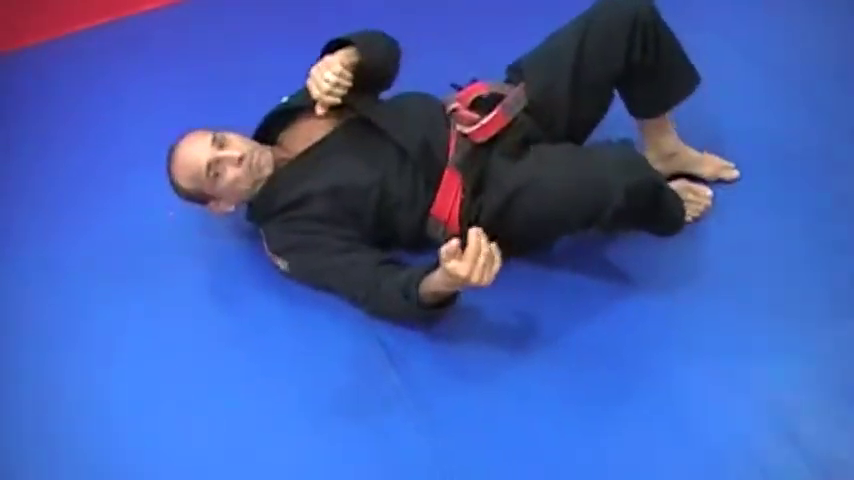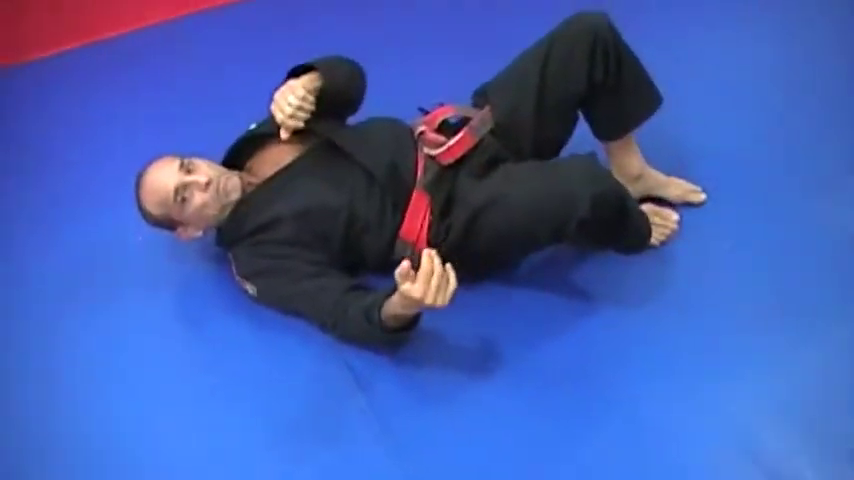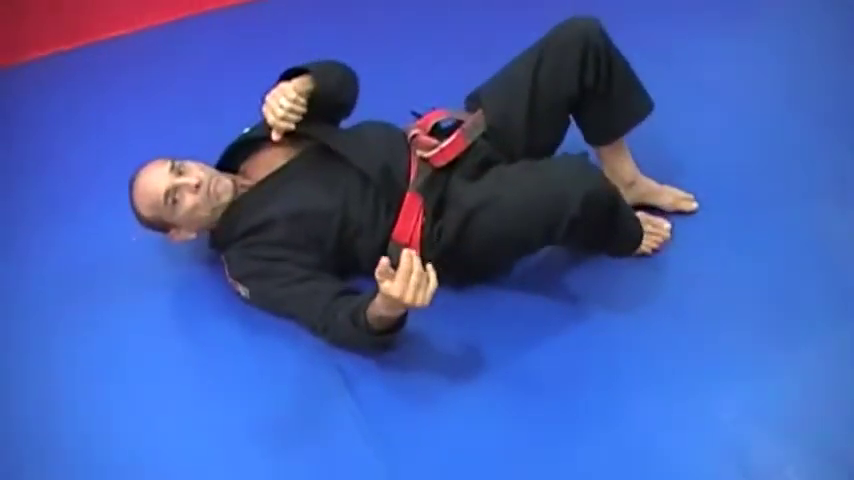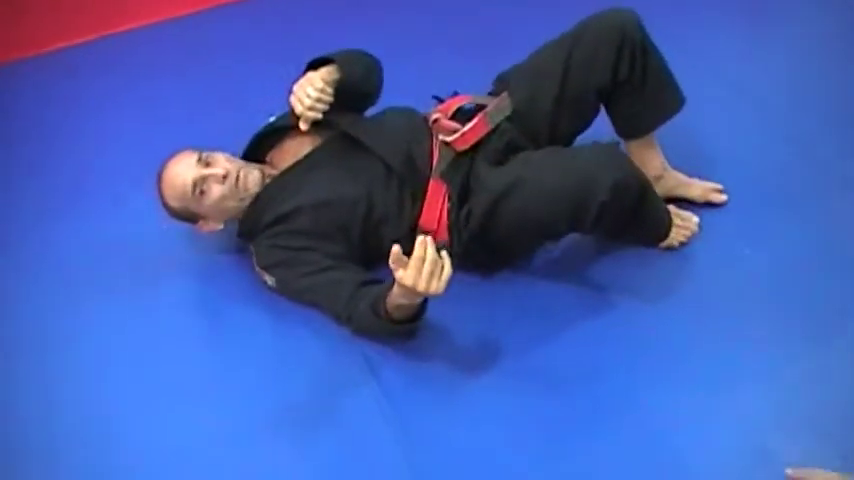
dt=0.2s
person 1, frame 1
left shoulder: (302, 107)
right shoulder: (290, 233)
left elbow: (385, 53)
right elbow: (381, 288)
left wrist: (342, 58)
right wrist: (441, 283)
left hip: (499, 112)
right hip: (490, 198)
right knee: (618, 177)
left ankle: (664, 149)
right ankle: (662, 206)
person 1, frame 2
left shoulder: (268, 137)
right shoulder: (259, 257)
left elbow: (350, 79)
right elbow: (348, 312)
left wrist: (305, 84)
right wrist: (401, 307)
left hip: (465, 137)
right hip: (458, 224)
left knee: (587, 34)
right knee: (583, 188)
left ankle: (630, 171)
right ankle: (629, 227)
person 1, frame 3
left shoulder: (260, 142)
right shoulder: (252, 257)
left elbow: (342, 83)
right elbow: (339, 317)
left wrist: (296, 86)
right wrist: (385, 308)
left hip: (455, 144)
right hip: (451, 227)
left knee: (580, 39)
right knee: (575, 186)
left ankle: (624, 179)
right ankle: (623, 234)
person 1, frame 4
left shoulder: (287, 129)
right shoulder: (279, 247)
left elbow: (365, 72)
right elbow: (363, 308)
left wrist: (322, 76)
right wrist: (403, 296)
left hip: (481, 125)
right hip: (476, 209)
left knee: (616, 30)
right knee: (600, 175)
left ankle: (650, 172)
right ankle: (651, 221)
